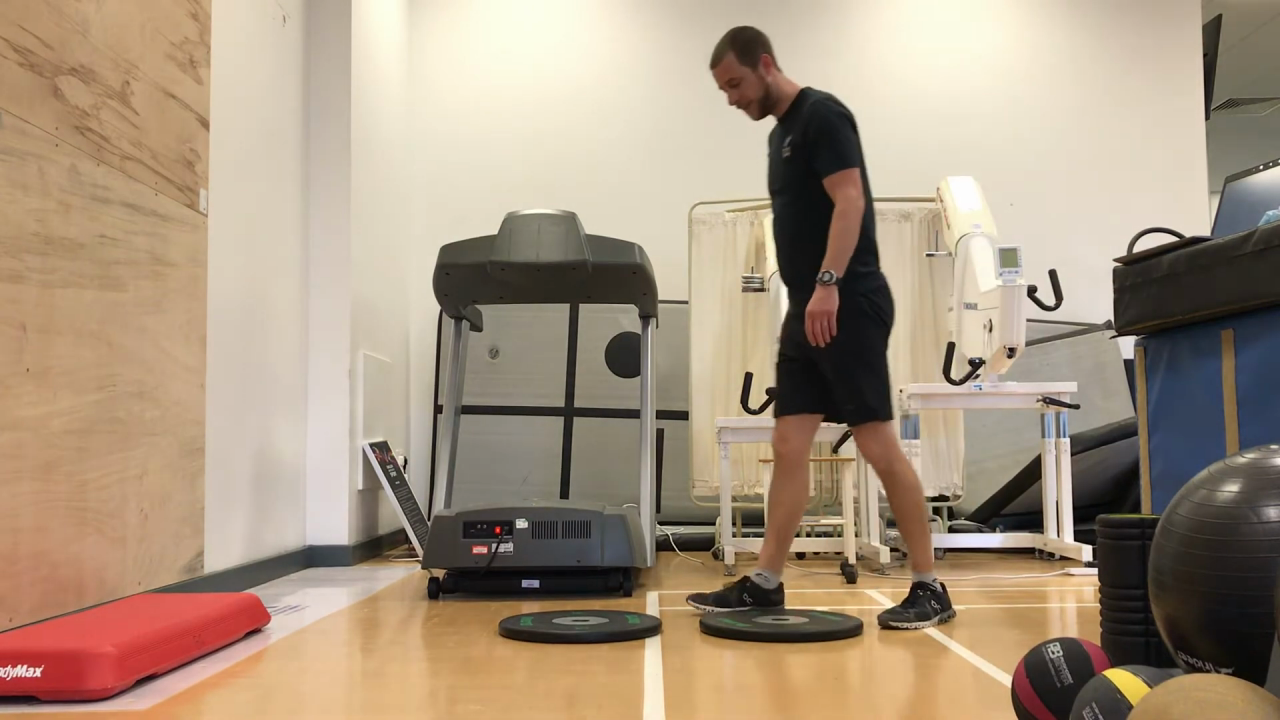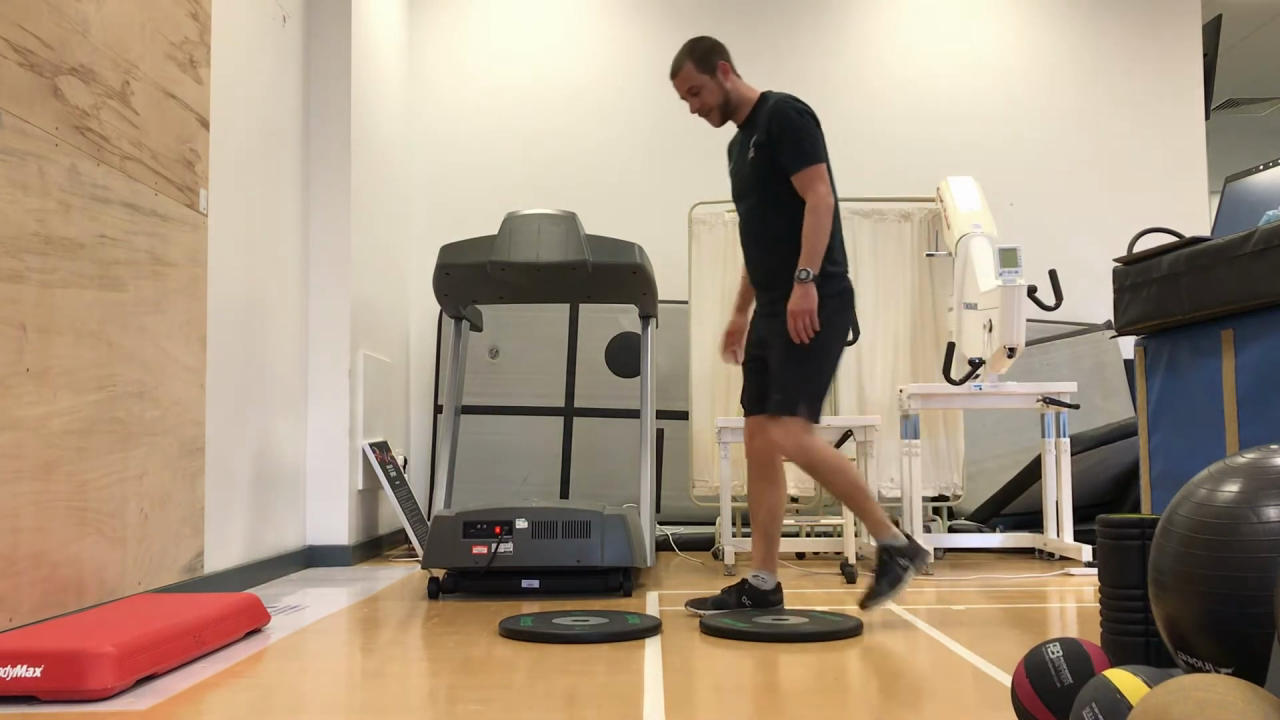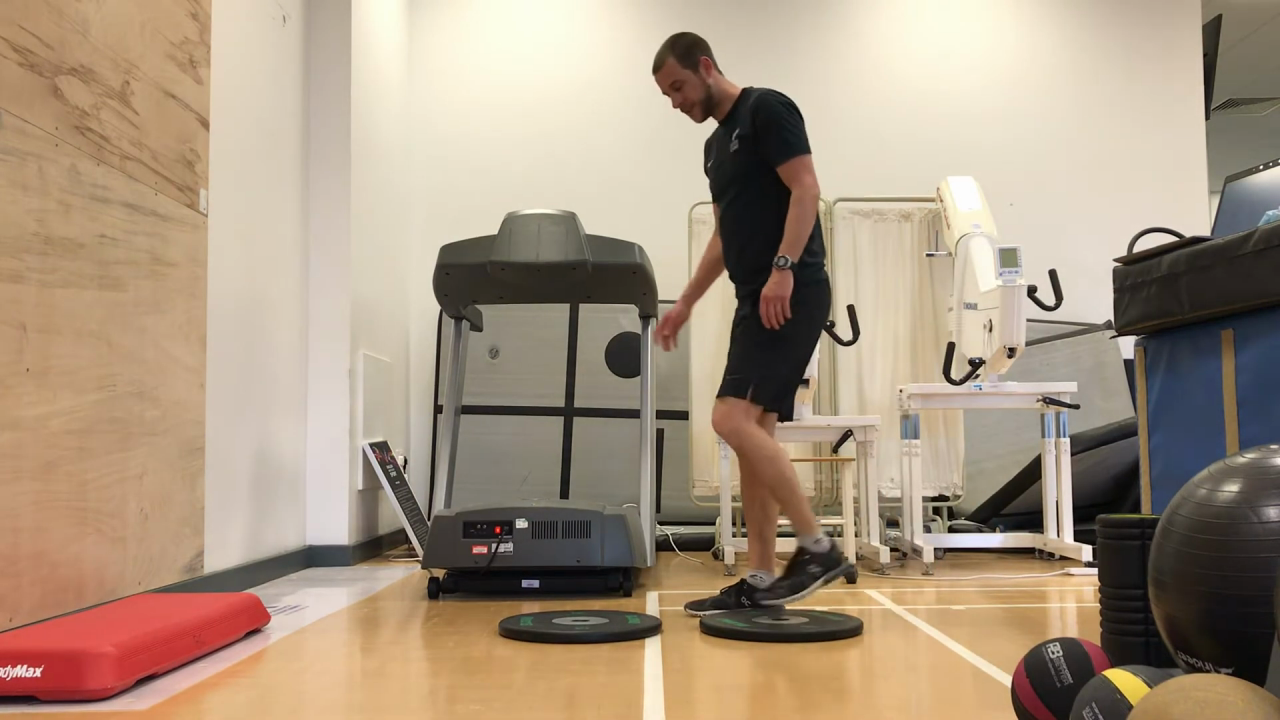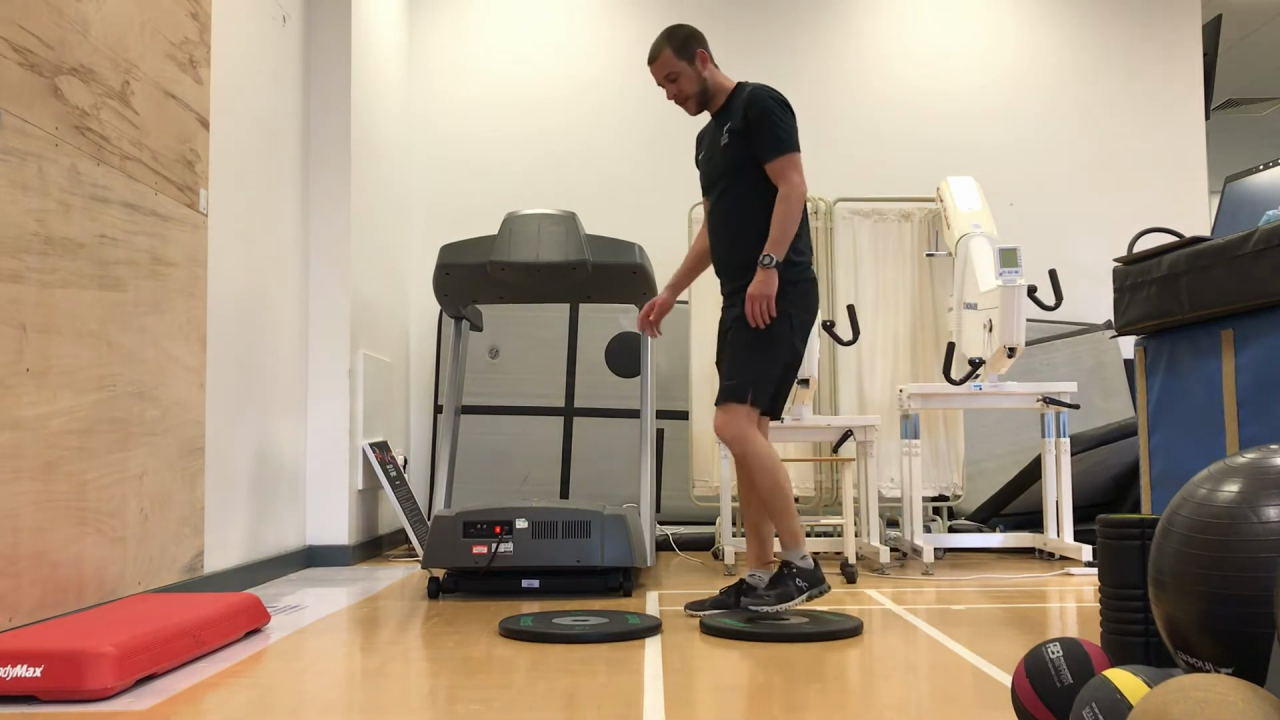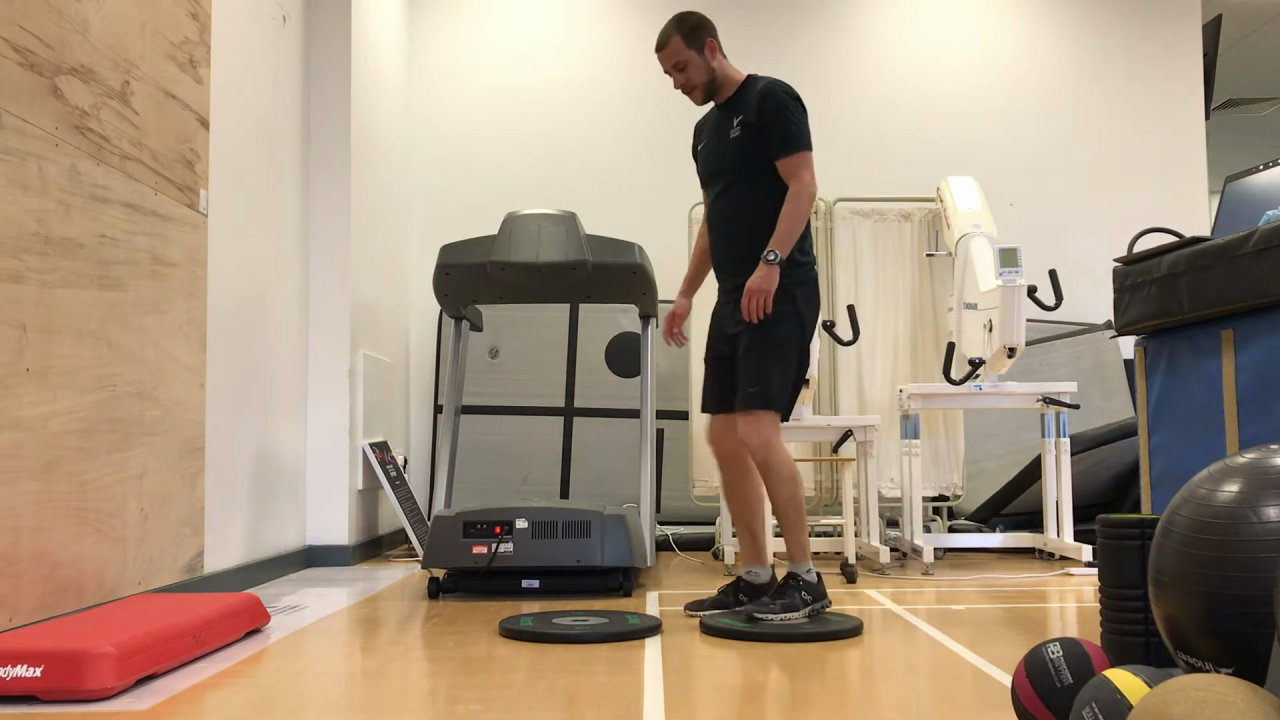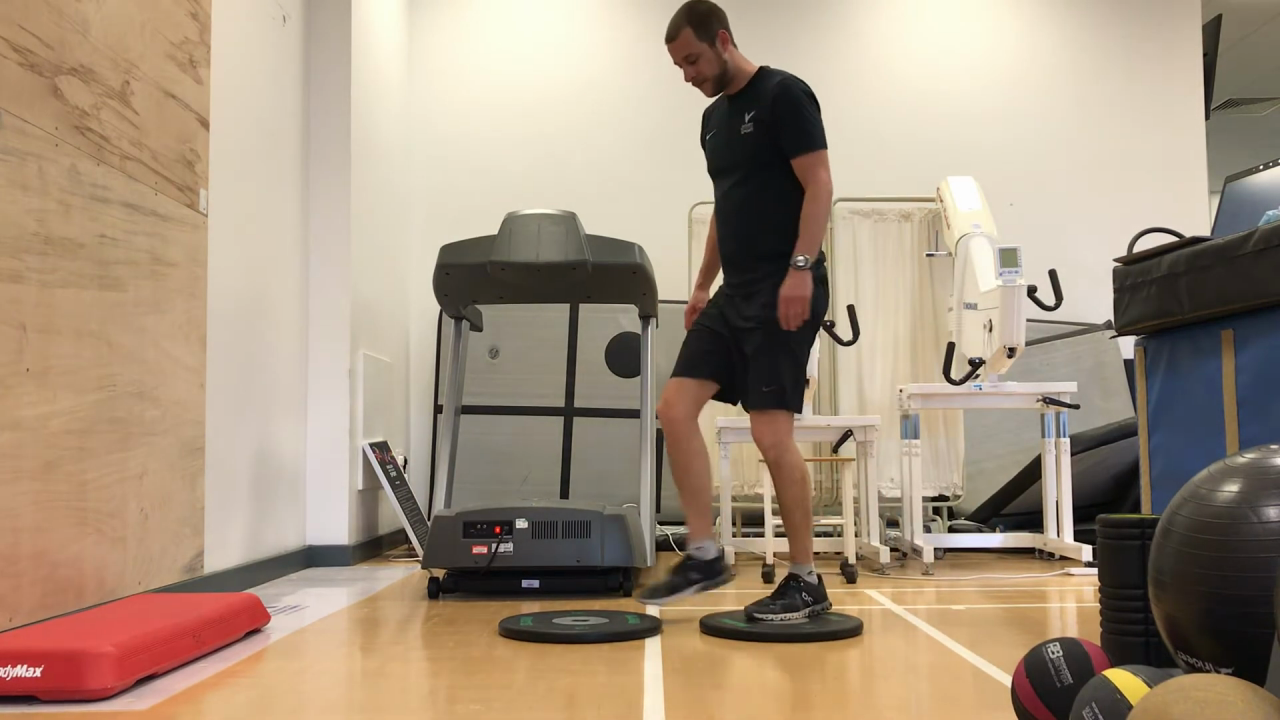
dt=0.2s
person 1, frame 1
left shoulder: (821, 115)
right shoulder: (779, 132)
left elbow: (849, 203)
left wrist: (829, 286)
left hip: (847, 305)
right hip: (806, 309)
left knee: (877, 444)
right knee: (789, 445)
left ankle: (928, 588)
right ankle: (764, 582)
person 1, frame 2
left shoulder: (784, 116)
right shoulder: (739, 146)
left elbow: (820, 200)
left wrist: (804, 284)
right wrist: (741, 312)
left hip: (813, 304)
right hip: (773, 308)
left knee: (791, 438)
right knee: (759, 441)
left ankle: (894, 545)
right ankle: (761, 582)
person 1, frame 3
left shoulder: (766, 109)
right shoulder: (716, 144)
left elbow: (805, 188)
left wrist: (784, 268)
right wrist: (685, 303)
left hip: (790, 294)
right hip: (755, 301)
left knee: (734, 420)
right knee: (753, 436)
left ankle: (817, 548)
right ankle: (760, 578)
person 1, frame 4
left shoulder: (758, 104)
right shoulder: (707, 138)
left elbow: (792, 187)
left wrist: (769, 266)
right wrist: (671, 290)
left hip: (776, 293)
right hip: (739, 300)
left knee: (737, 427)
right knee: (741, 436)
left ankle: (801, 564)
right ankle: (758, 578)
person 1, frame 5
left shoulder: (770, 99)
right shoulder: (705, 130)
left elbow: (802, 186)
left wrist: (769, 263)
right wrist: (685, 294)
left hip: (779, 292)
right hip: (731, 299)
left knee: (757, 435)
right knee: (724, 439)
left ankle: (805, 580)
right ankle: (755, 577)
person 1, frame 6
left shoulder: (784, 95)
right shoulder: (713, 119)
left elbow: (818, 187)
left wrist: (803, 268)
right wrist: (702, 285)
left hip: (784, 292)
right hip: (734, 291)
left knee: (771, 434)
right knee: (675, 407)
left ankle: (806, 581)
right ankle: (701, 554)
